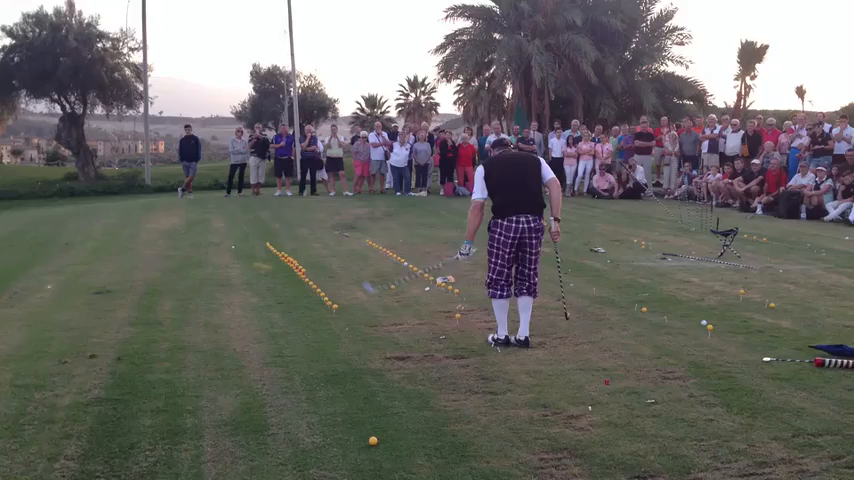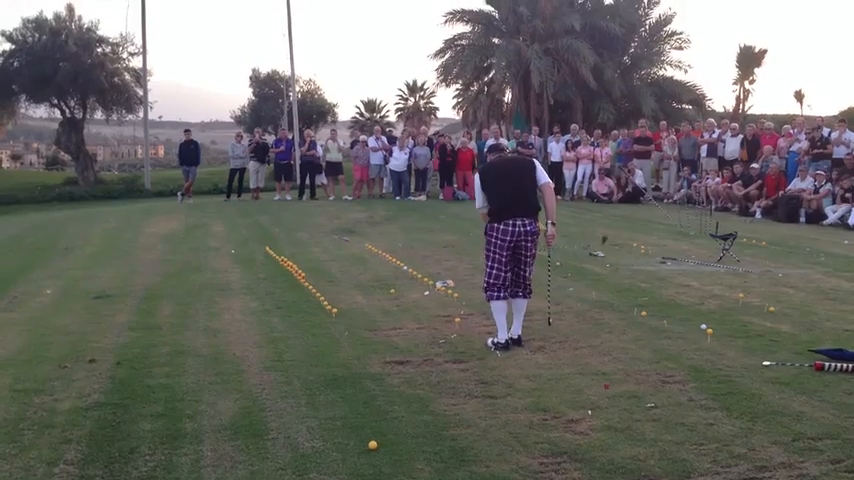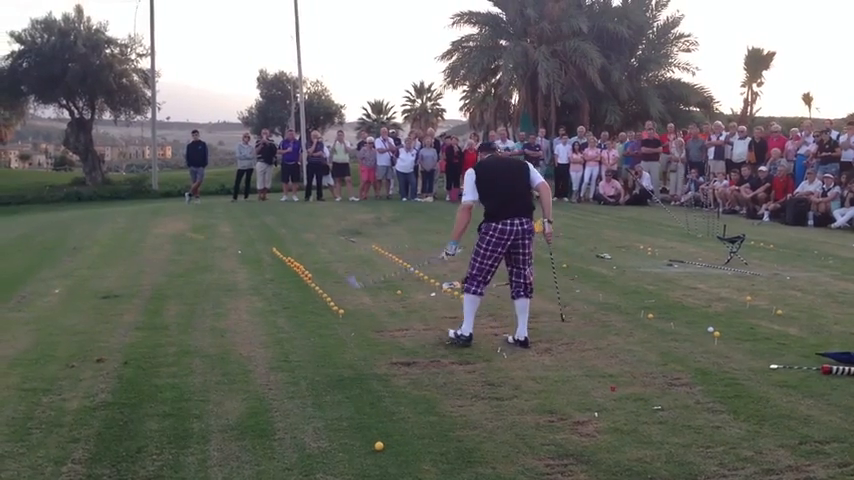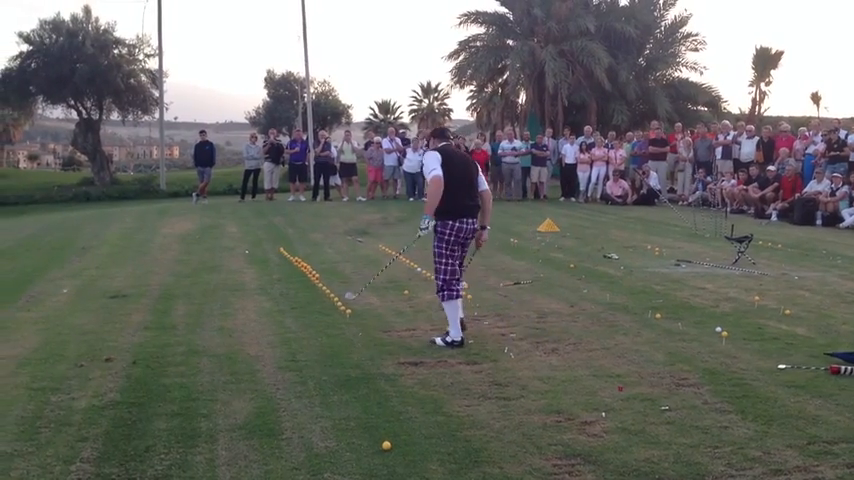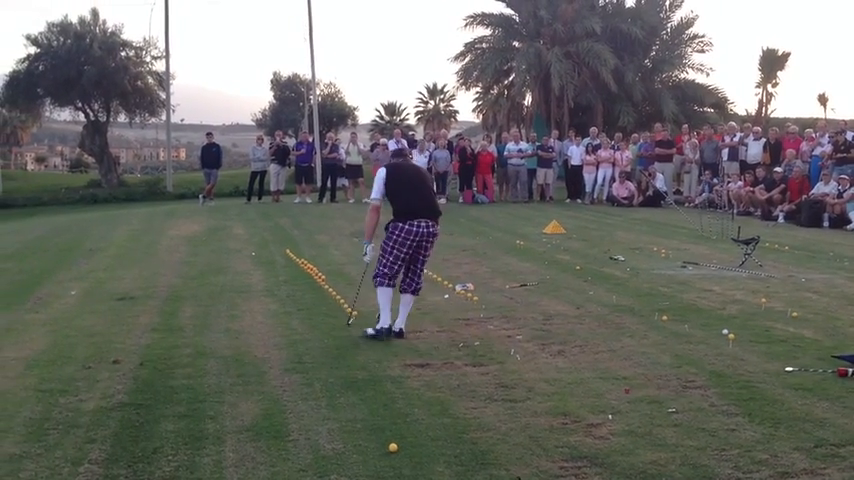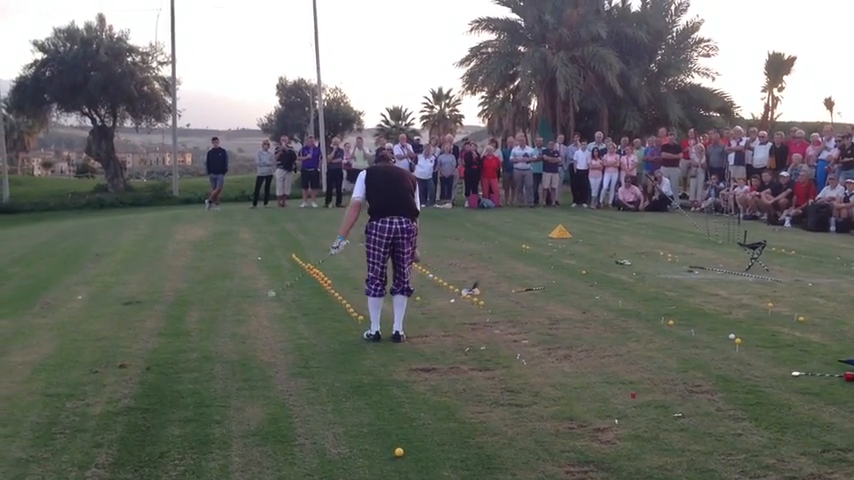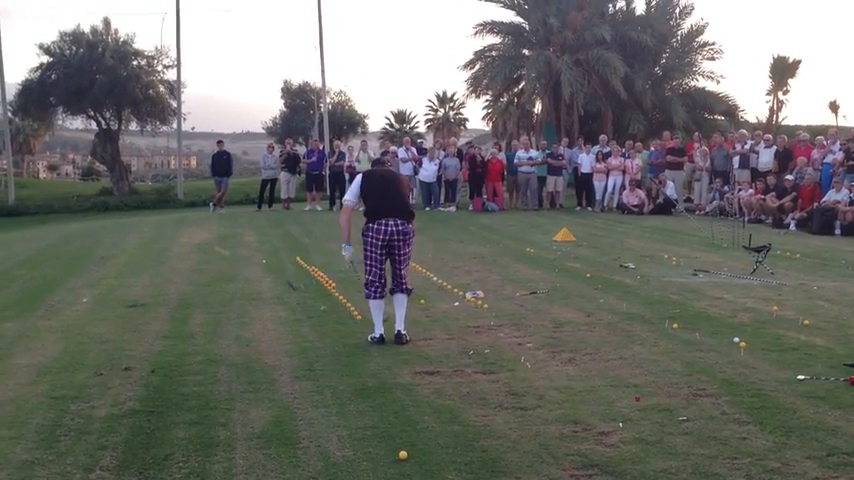
dt=0.5s
person 1, frame 1
left shoulder: (486, 166)
right shoulder: (535, 160)
left elbow: (477, 207)
right elbow: (554, 185)
left wrist: (468, 241)
right wrist: (555, 219)
left hip: (504, 223)
right hip: (534, 222)
left knee: (498, 280)
right knee: (527, 278)
left ankle: (501, 335)
right ankle: (523, 334)
person 1, frame 2
left shoulder: (483, 172)
right shoulder: (530, 163)
left elbow: (484, 212)
right elbow: (548, 189)
left wrist: (490, 236)
right wrist: (551, 223)
left hip: (500, 227)
right hip: (529, 225)
left knee: (495, 282)
right knee: (522, 280)
left ankle: (501, 338)
right ankle: (515, 333)
person 1, frame 3
left shoulder: (475, 171)
right shoulder: (521, 163)
left elbow: (466, 208)
right elbow: (544, 189)
left wrist: (454, 241)
right wrist: (547, 222)
left hip: (496, 226)
right hip: (524, 224)
left knee: (476, 277)
right knee: (521, 279)
left ankle: (465, 332)
right ankle: (522, 335)
person 1, frame 4
left shoulder: (432, 154)
right shoulder: (469, 160)
left elbow: (436, 182)
right elbow: (486, 195)
left wrist: (427, 216)
right wrist: (484, 228)
left hip: (449, 223)
right hip: (471, 222)
left knee: (446, 279)
right knee: (453, 273)
left ankle: (455, 335)
right ankle: (457, 318)
person 1, frame 5
left shoulder: (385, 170)
right shoulder: (423, 173)
left elbow: (374, 208)
left wrist: (368, 242)
left hip: (404, 224)
right hip: (431, 226)
left knee: (384, 273)
right knee: (413, 276)
left ankle: (384, 324)
right ankle: (400, 326)
person 1, frame 6
left shoulder: (367, 174)
right shoulder: (408, 176)
left elbow: (355, 206)
right elbow: (415, 210)
left wrist: (341, 237)
right wrist: (414, 248)
left hip: (379, 224)
right hip: (407, 225)
left knee: (375, 278)
right knee: (403, 279)
left ankle: (374, 330)
right ankle: (398, 330)
person 1, frame 7
left shoulder: (363, 177)
right shoulder: (401, 179)
left elbow: (347, 208)
left wrist: (346, 244)
left hip: (376, 226)
right hip: (404, 226)
left knee: (374, 281)
right knee: (400, 280)
left ankle: (378, 332)
right ankle: (400, 330)
